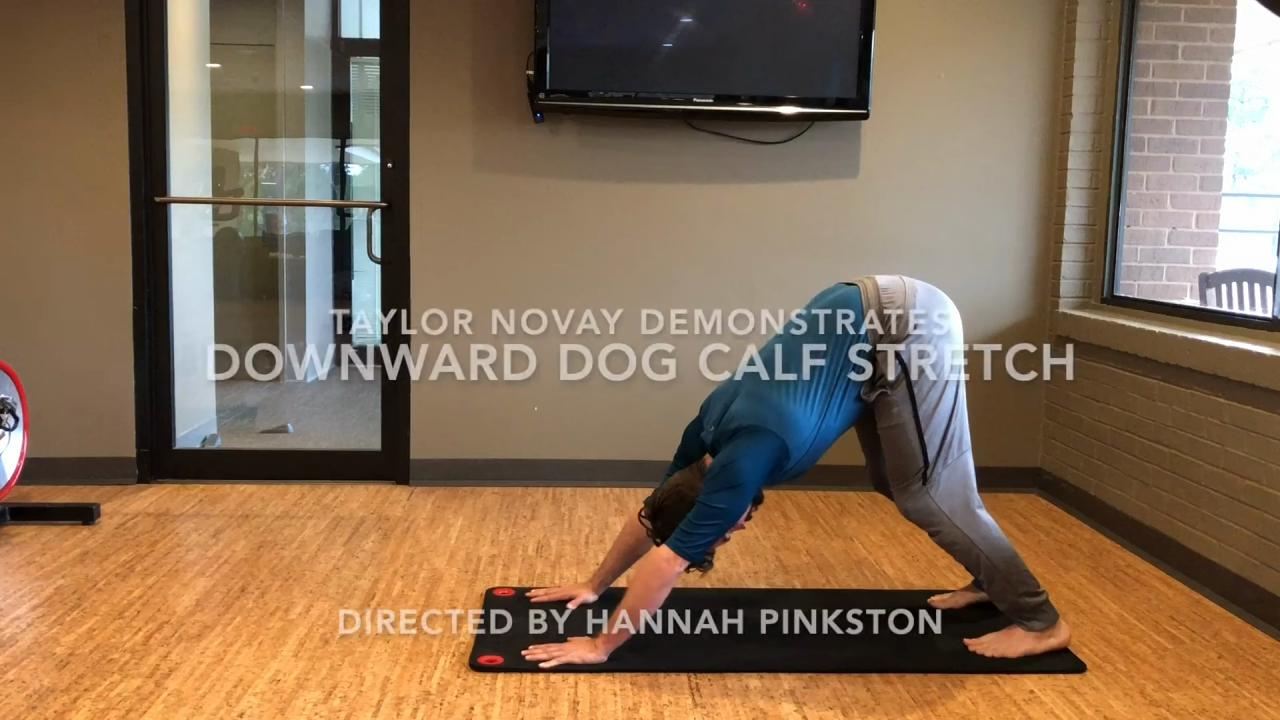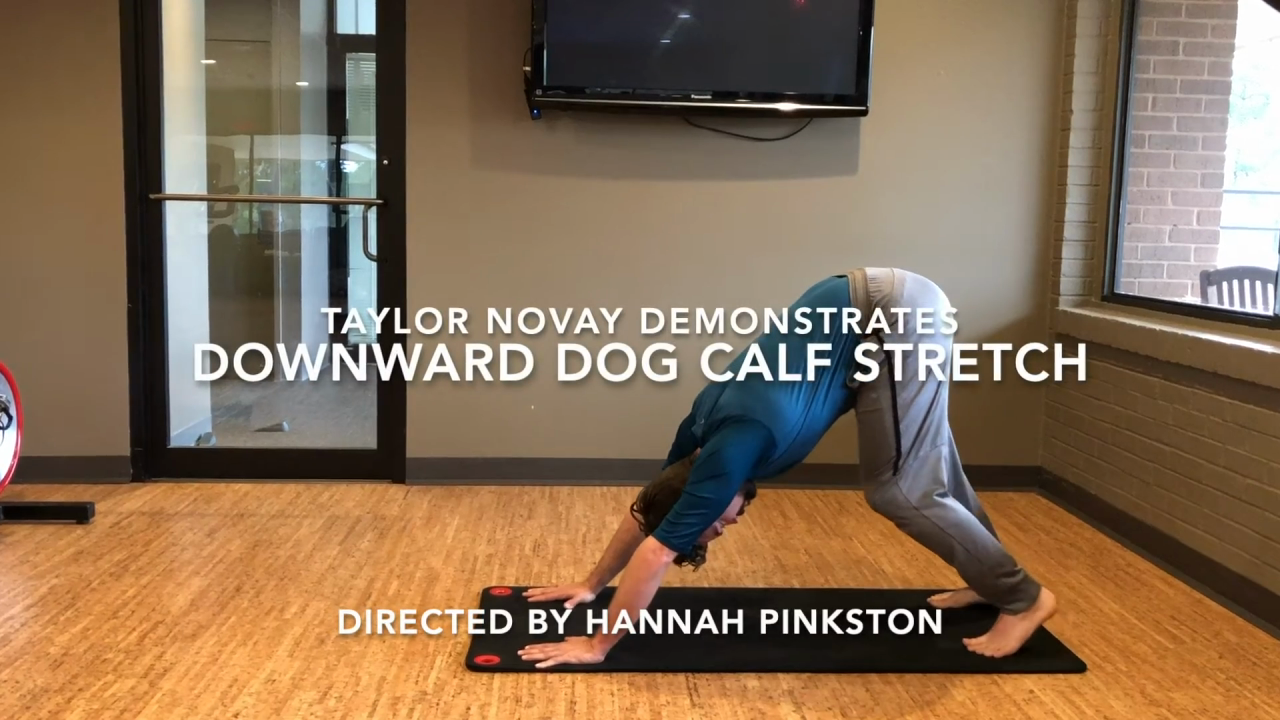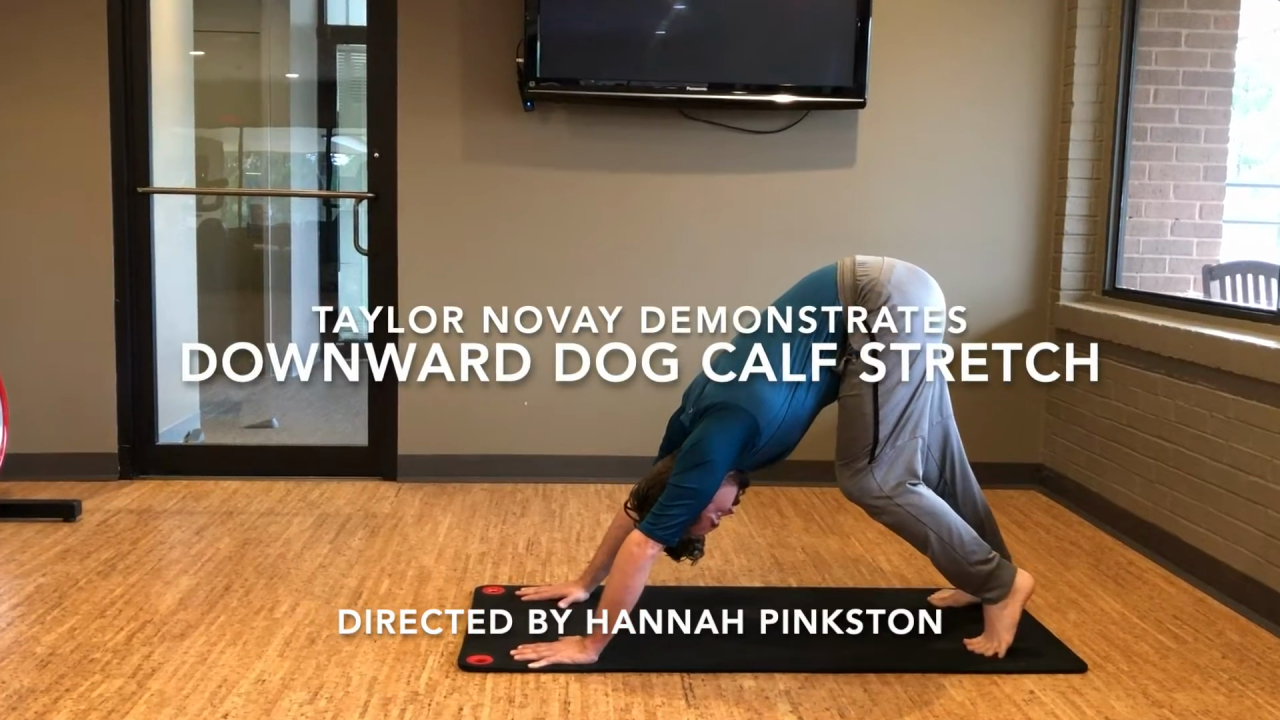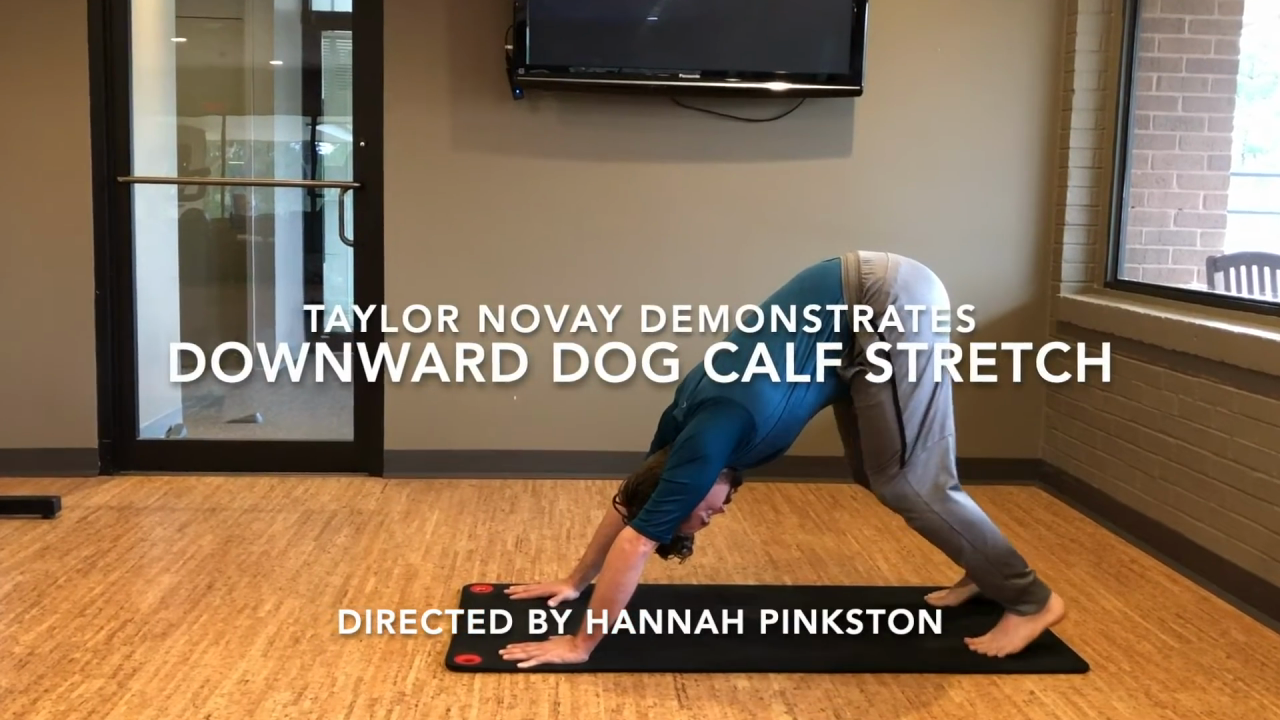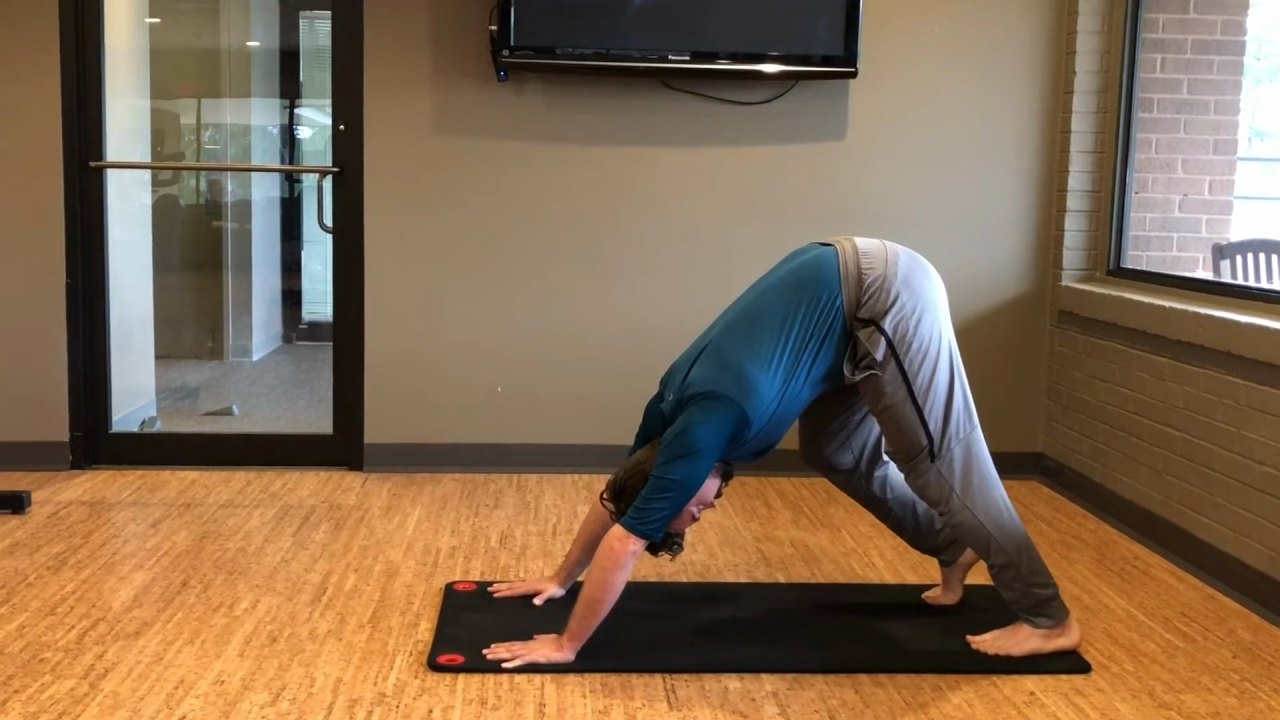
dt=1s
person 1, frame 1
left shoulder: (742, 462)
right shoulder: (707, 432)
left elbow: (666, 560)
right elbow: (653, 513)
left wrist: (601, 645)
right wrist: (594, 585)
left hip: (906, 327)
right hip: (880, 315)
left knee: (928, 495)
right knee: (894, 480)
left ankle: (1038, 620)
right ankle: (990, 580)
person 1, frame 2
left shoulder: (730, 452)
right shoulder: (703, 428)
left elbow: (656, 552)
right elbow: (647, 510)
left wrist: (598, 646)
right wrist: (591, 585)
left hip: (896, 315)
right hip: (881, 308)
left knee: (899, 489)
right knee: (929, 470)
left ankle: (1022, 599)
right ankle: (989, 579)
person 1, frame 3
left shoulder: (714, 445)
right shoulder: (694, 423)
left elbow: (642, 544)
right elbow: (638, 505)
left wrist: (590, 645)
right wrist: (584, 584)
left hip: (886, 301)
right hip: (889, 297)
left knee: (874, 479)
right knee: (934, 463)
left ankle: (1001, 584)
right ankle: (985, 573)
person 1, frame 4
left shoulder: (708, 440)
right shoulder: (686, 418)
left elbow: (635, 543)
right elbow: (629, 502)
left wrist: (580, 644)
right wrist: (575, 581)
left hip: (890, 301)
right hip: (869, 297)
left knee: (906, 482)
right knee: (874, 469)
left ankle: (1030, 600)
right ankle: (987, 571)
person 1, frame 5
left shoulder: (701, 430)
right shoulder: (672, 407)
left elbow: (624, 541)
right elbow: (616, 496)
left wrist: (566, 644)
right wrist: (560, 579)
left hip: (884, 296)
right hip: (850, 283)
left knee: (939, 463)
right knee: (836, 456)
left ankle: (1048, 618)
right ankle: (954, 549)
